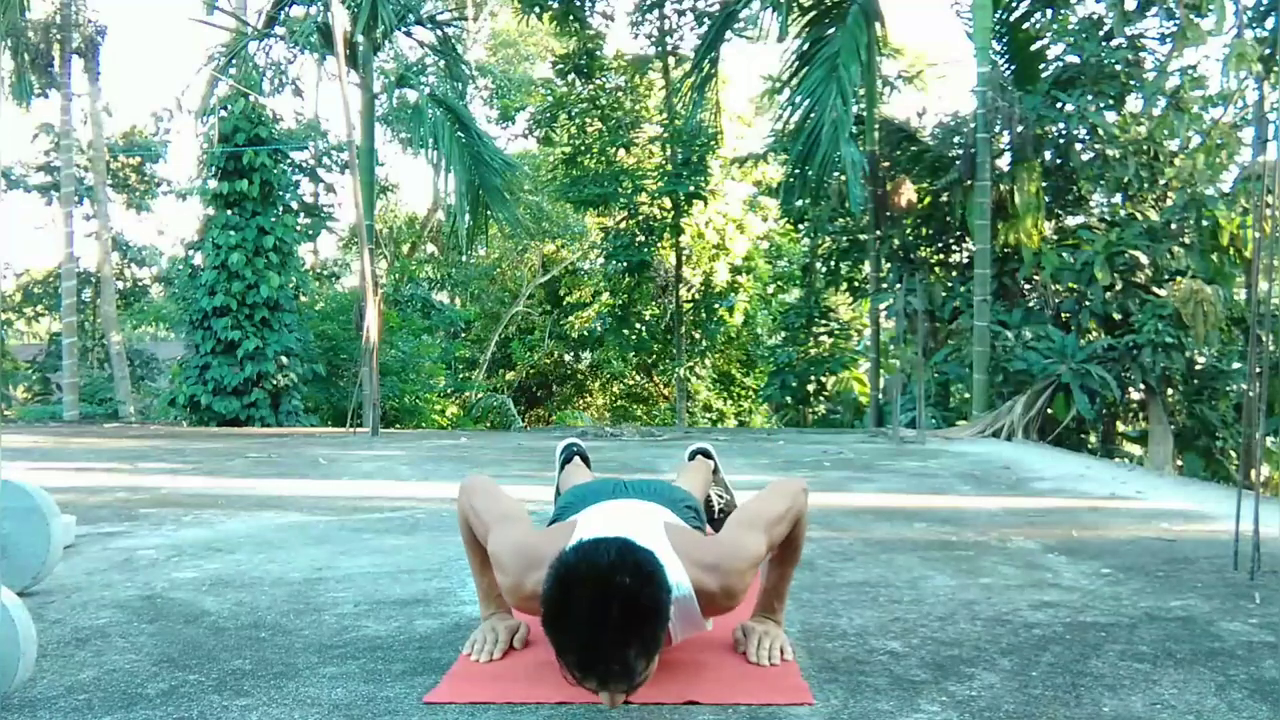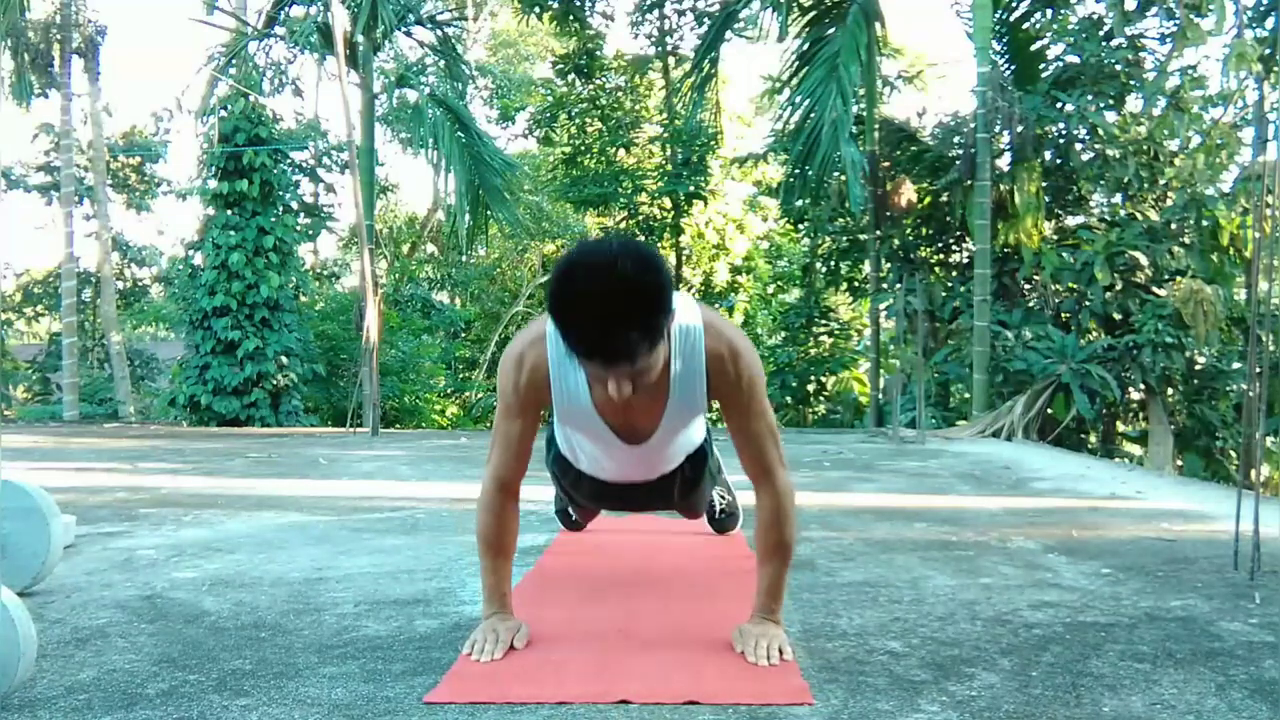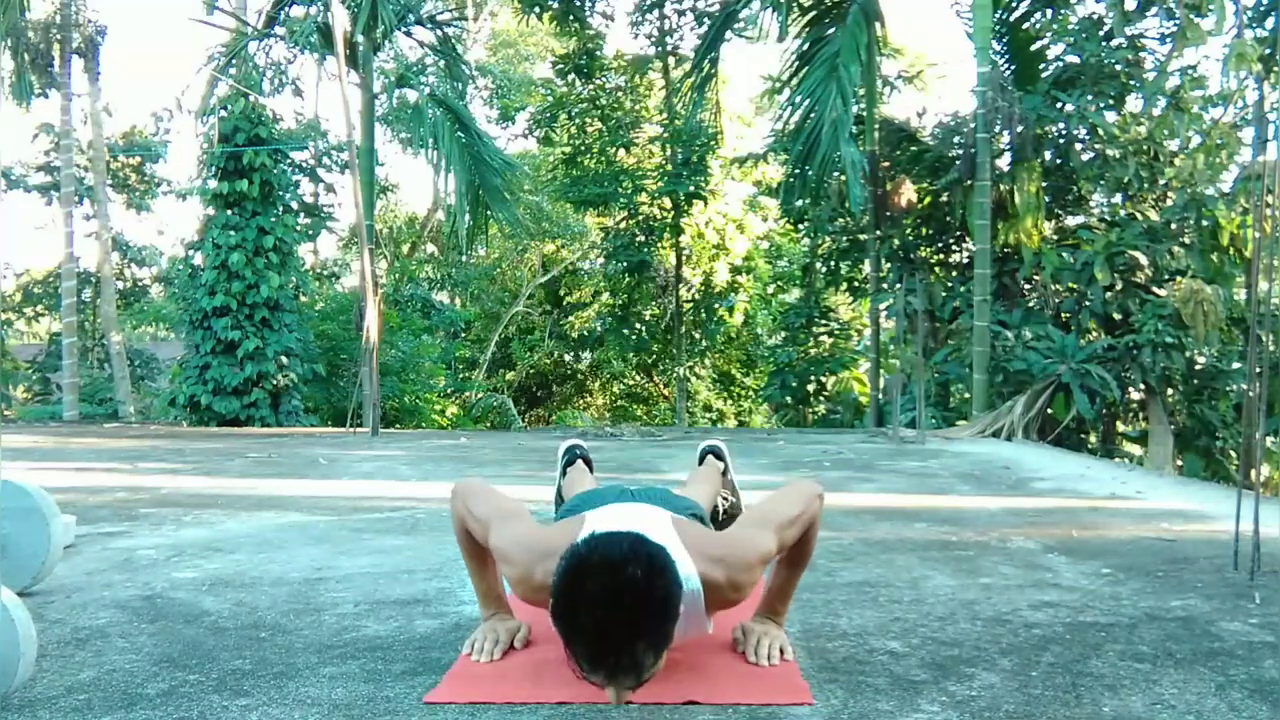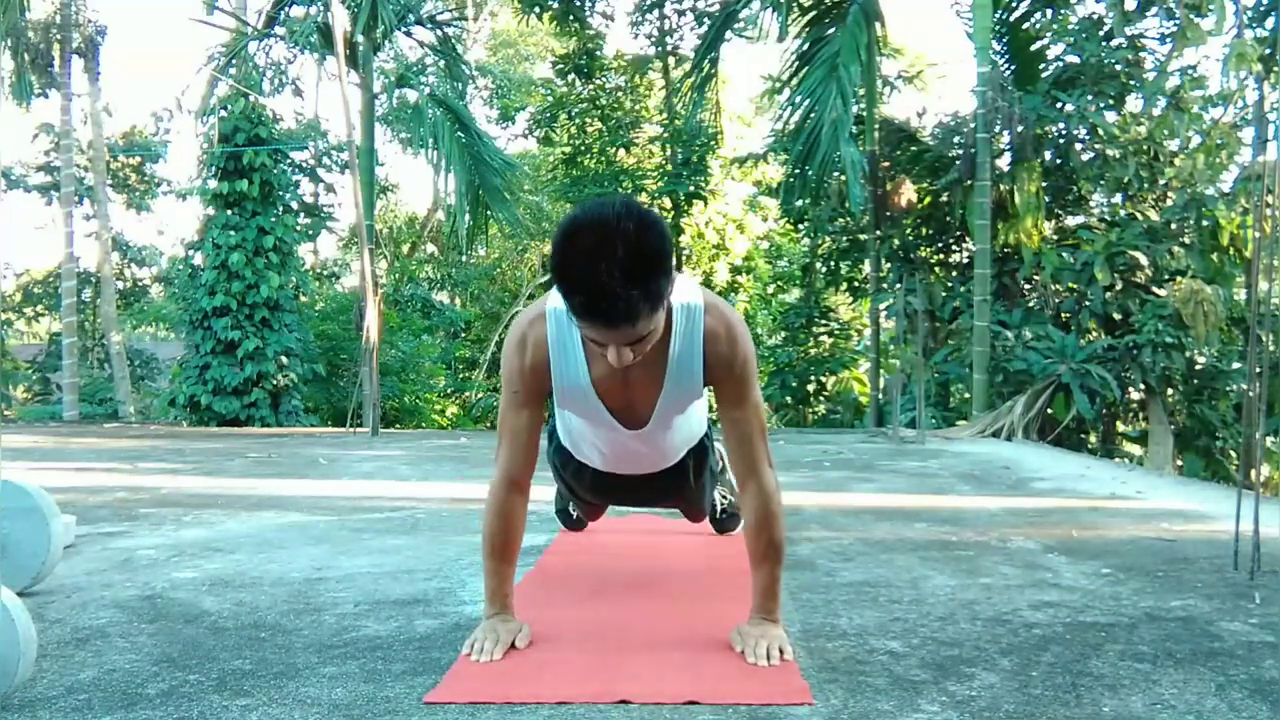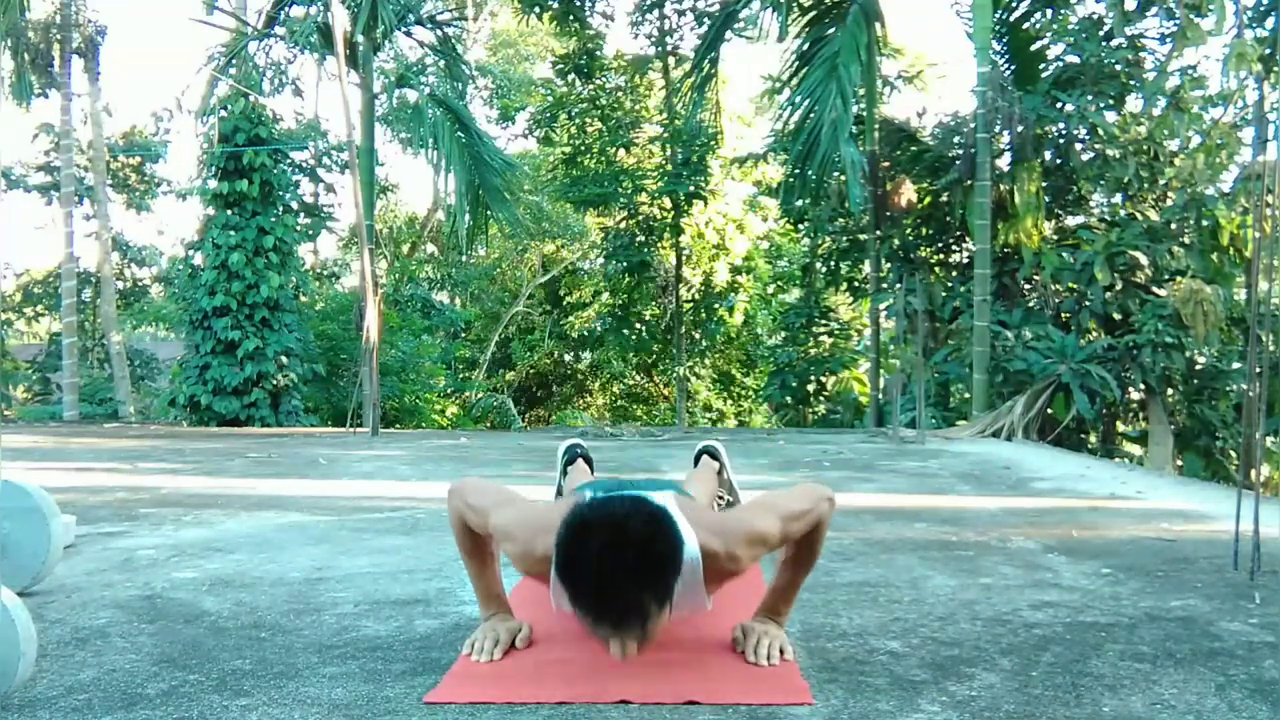
dt=1s
person 1, frame 1
left shoulder: (717, 579)
right shoulder: (525, 578)
left elbow: (795, 493)
right elbow: (472, 491)
left wrist: (769, 616)
right wrist: (493, 612)
left hip: (669, 507)
right hip: (582, 505)
left ankle: (702, 462)
right ankle: (572, 460)
person 1, frame 2
left shoulder: (719, 347)
right shoulder: (531, 357)
left elbow: (771, 482)
right elbow: (503, 485)
left wrist: (766, 614)
right wrist: (495, 610)
left hip: (680, 467)
right hip: (582, 469)
left knee: (696, 509)
right knee: (578, 516)
left ankle: (714, 487)
right ankle: (576, 507)
person 1, frame 3
left shoulder: (724, 573)
right shoulder: (533, 569)
left elbow: (810, 497)
right elbow: (463, 496)
left wrist: (770, 619)
right wrist: (494, 615)
left hip: (673, 513)
right hip: (588, 513)
left ankle: (712, 464)
right ankle: (574, 465)
person 1, frame 4
left shoulder: (718, 329)
right shoulder: (533, 336)
left elbow: (755, 477)
right elbow: (512, 481)
left wrist: (764, 618)
right wrist: (497, 613)
left hip: (681, 459)
right hip: (582, 460)
left knee: (703, 510)
right knee: (580, 514)
left ankle: (717, 487)
right ankle: (572, 498)
person 1, frame 5
left shoulder: (721, 547)
right shoulder: (536, 544)
left elbow: (821, 502)
right elbow: (460, 497)
left wrist: (771, 618)
right wrist: (495, 614)
left hip: (674, 500)
right hip: (589, 498)
left ankle: (710, 466)
right ankle: (575, 464)
